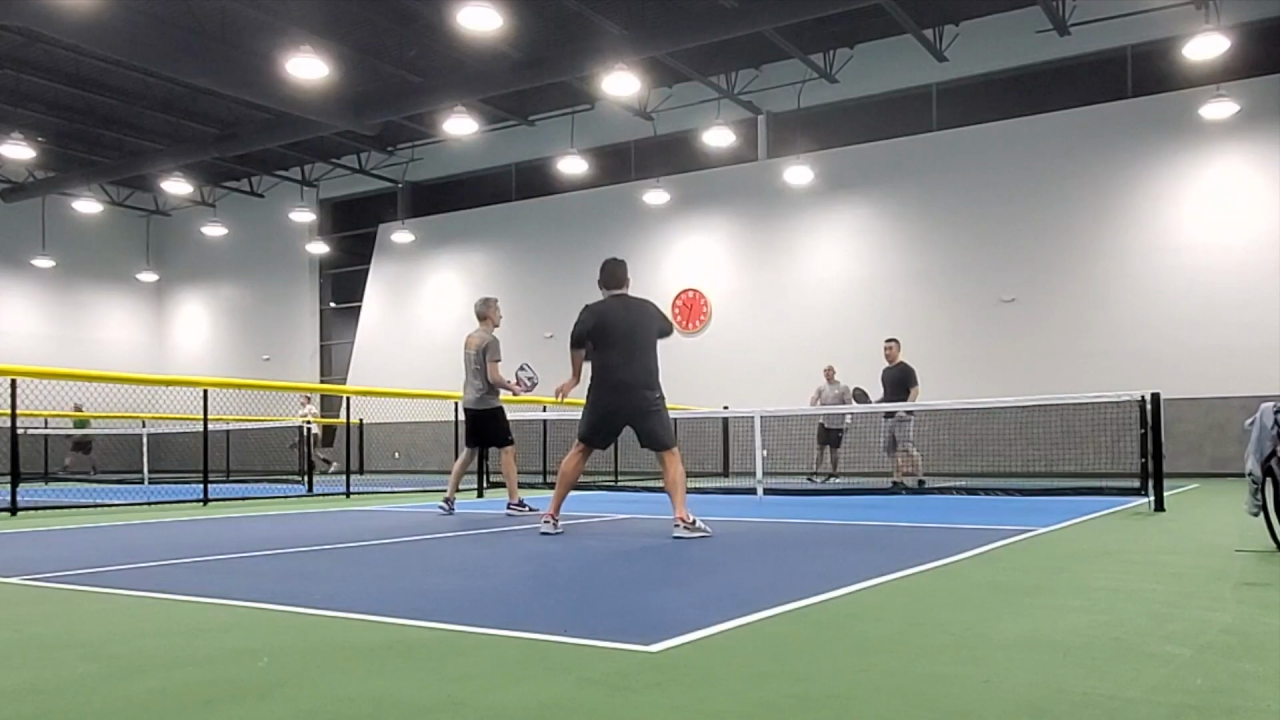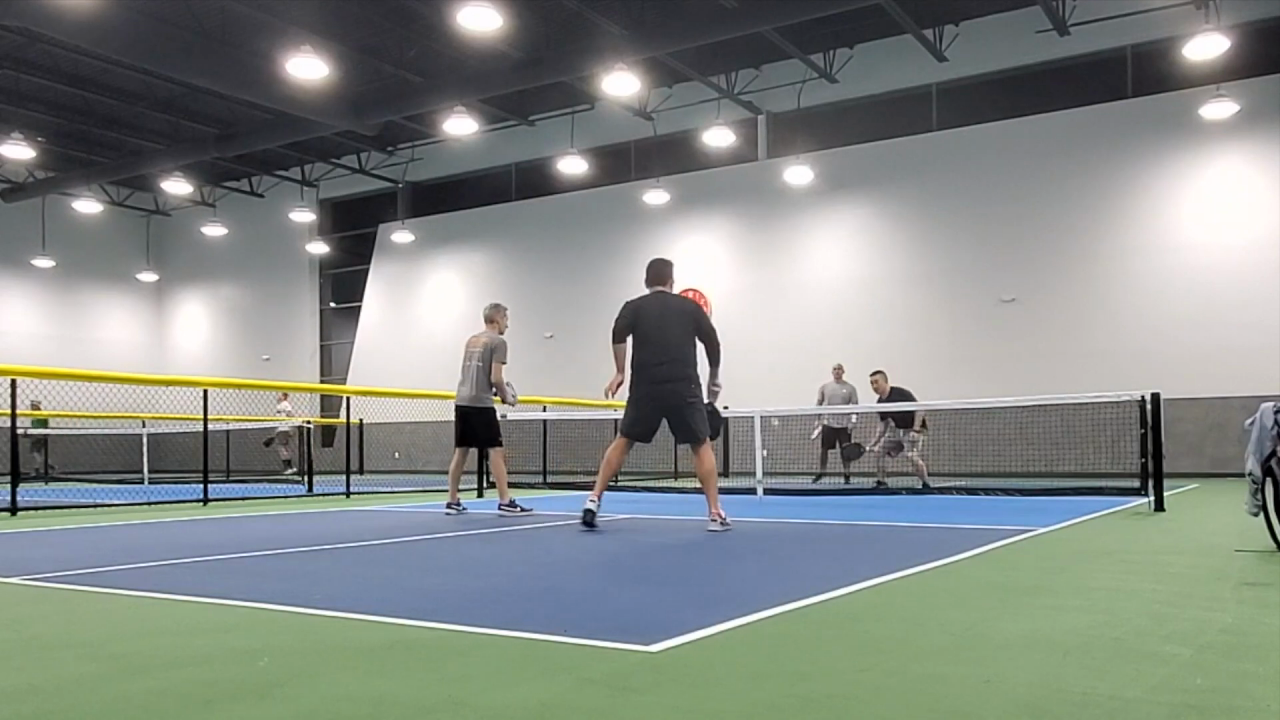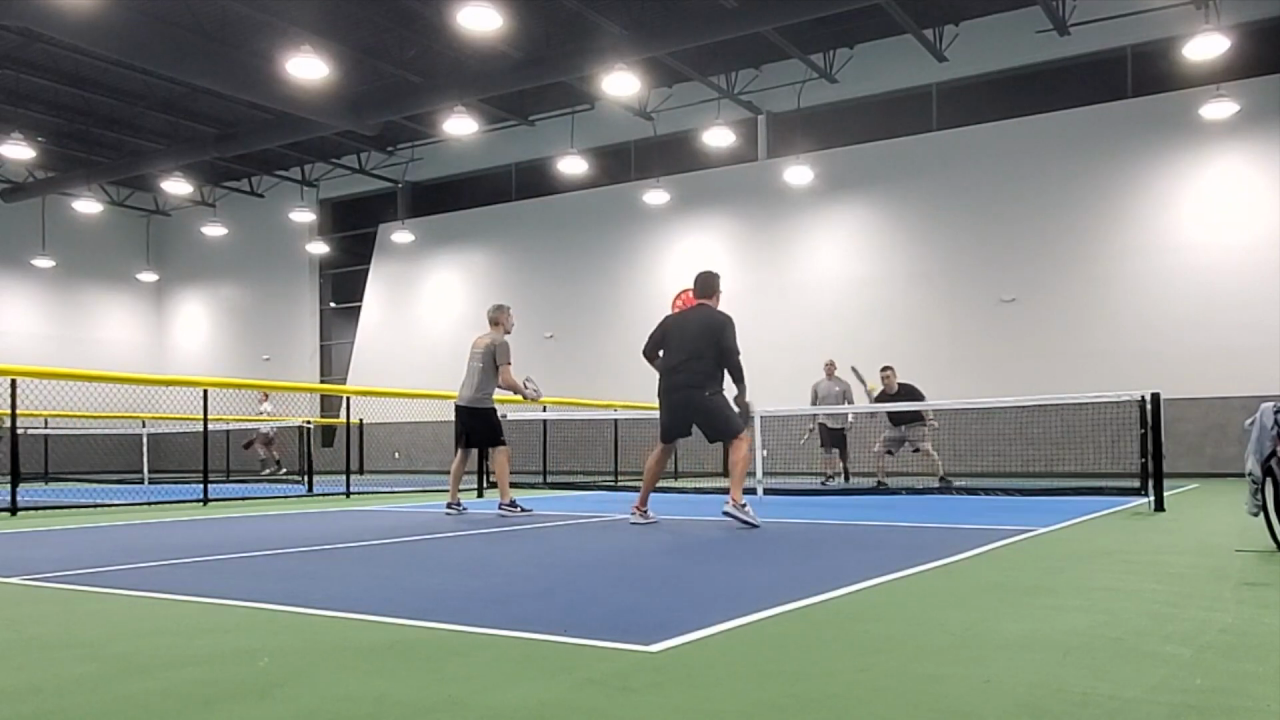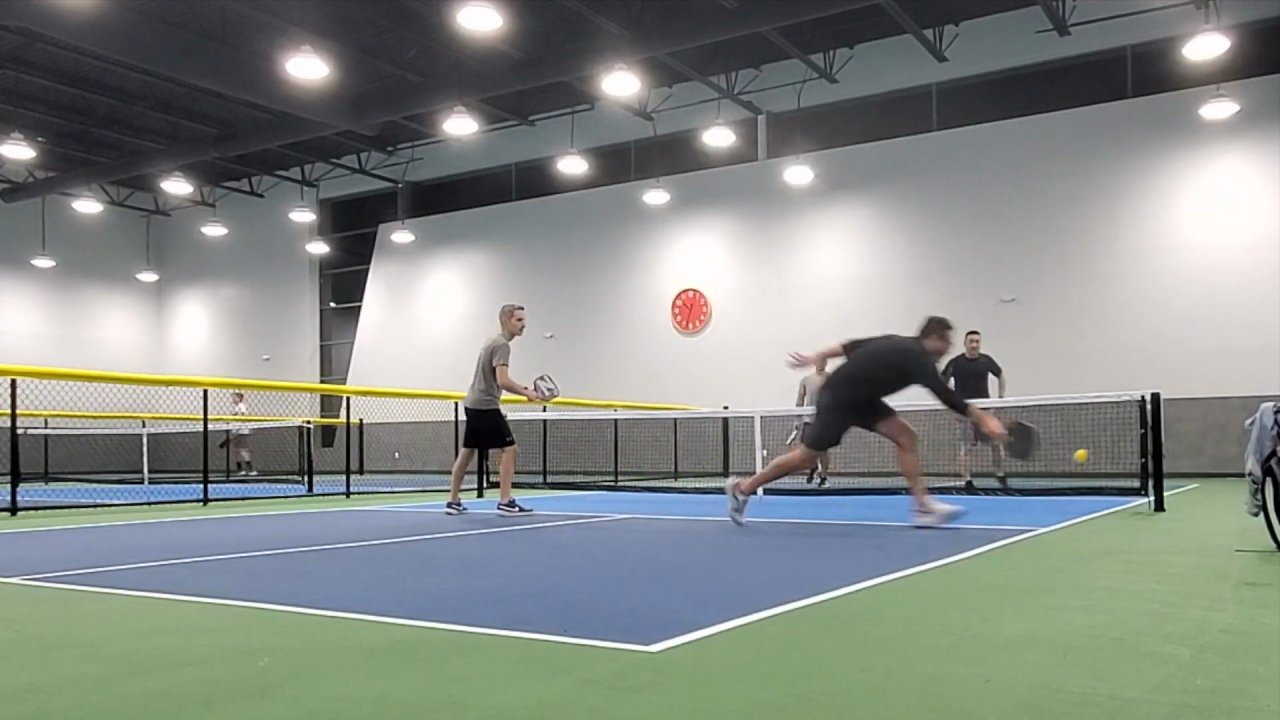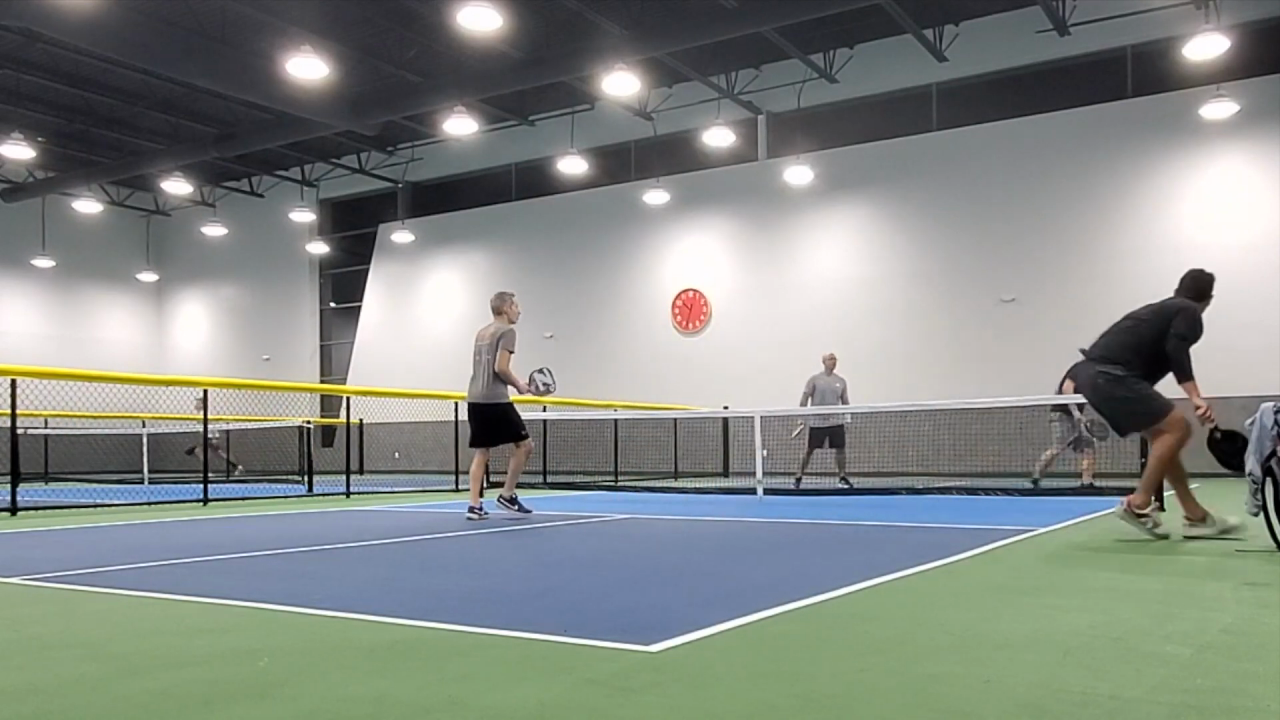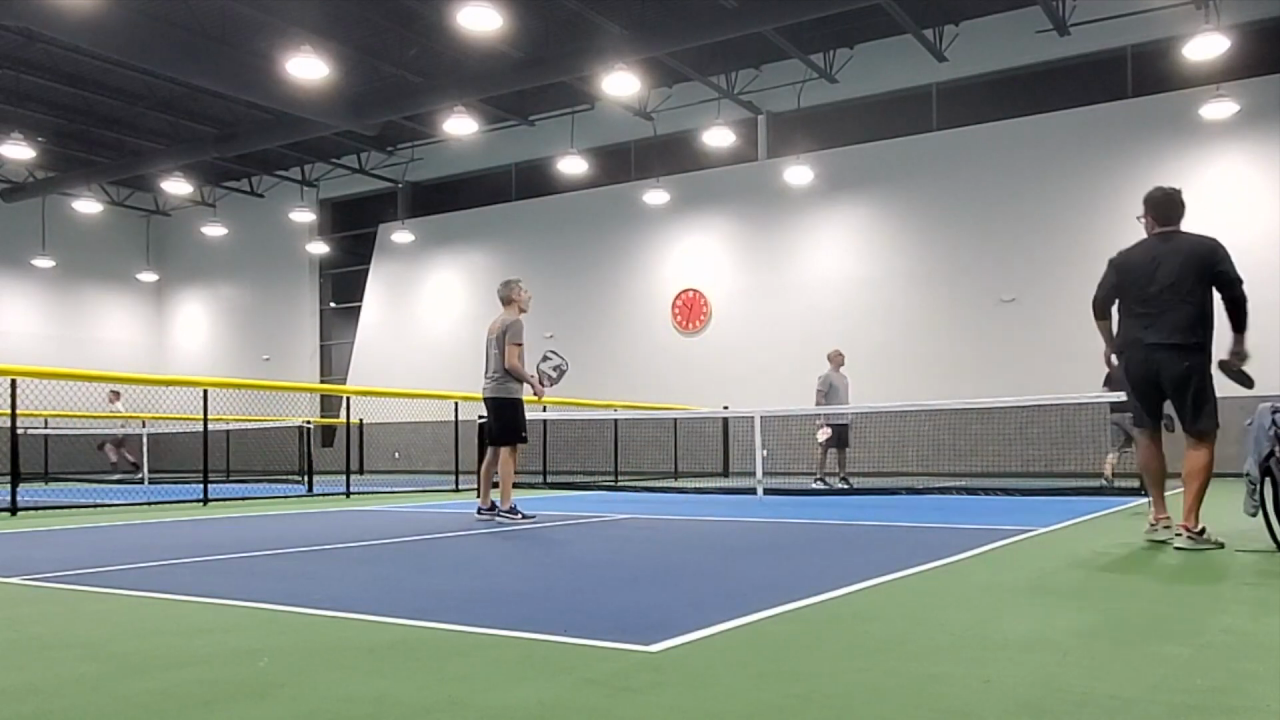
dt=0.7s
person 1, frame 1
left shoulder: (594, 311)
right shoulder: (648, 309)
left elbow: (579, 337)
right elbow: (666, 329)
left wrist: (575, 376)
left hip: (605, 395)
right hip: (646, 394)
left knee: (580, 451)
right knee: (670, 455)
left ankle: (551, 516)
right ankle: (683, 518)
person 1, frame 2
left shoulder: (634, 307)
right shoulder: (689, 307)
left elbow: (619, 335)
right elbow: (712, 342)
left wrist: (620, 373)
right wrist: (714, 377)
left hip: (645, 388)
right hip: (684, 387)
left knee: (622, 443)
right knee: (702, 447)
left ankle: (594, 499)
right ankle: (715, 514)
person 1, frame 3
left shoulder: (673, 320)
right shoulder: (721, 320)
left elbow: (649, 351)
right elbow: (731, 358)
right wrist: (742, 392)
left hip: (671, 393)
right hip: (704, 391)
left knee: (665, 446)
right knee: (740, 439)
left ankle: (640, 508)
right ankle: (736, 500)
person 1, frame 4
left shoulder: (897, 345)
right shoulder: (917, 358)
left elbow: (850, 346)
right elbow: (943, 392)
left wrist: (814, 358)
right wrist: (982, 419)
left hip: (858, 398)
right hip: (838, 397)
left knee: (906, 437)
right knee: (806, 456)
left ankle: (924, 506)
right ankle: (741, 489)
person 1, frame 5
left shoulder: (1155, 310)
right shoulder: (1188, 314)
right elbow: (1175, 350)
right wrist: (1195, 397)
left hip: (1091, 372)
right hip: (1109, 374)
left knee: (1163, 432)
right knee: (1177, 427)
left ankle: (1196, 516)
right ankle: (1139, 505)
person 1, frame 6
left shoulder: (1126, 258)
right shoulder: (1208, 248)
left elbow: (1100, 306)
right elbow: (1235, 297)
left wrist: (1111, 345)
right wrist: (1239, 341)
left hip: (1136, 354)
right hip: (1185, 354)
left knee: (1148, 432)
right knee: (1200, 438)
left ankle: (1159, 517)
right ankle: (1189, 526)
person 2, frame 1
left shoulder: (470, 338)
right shoulder: (490, 340)
right elbow: (493, 377)
left wrist: (505, 385)
right wrist: (511, 388)
left hip: (470, 404)
right hip: (487, 406)
left knee: (470, 451)
right knee: (507, 450)
left ankle: (449, 498)
right ankle: (514, 502)
person 2, frame 2
left shoulder: (471, 341)
right shoulder: (497, 342)
right elbow: (496, 378)
left wrist: (497, 392)
right wrist: (506, 396)
left hip: (462, 402)
right hip: (480, 404)
left knee: (461, 451)
right knee: (496, 451)
left ankle: (453, 501)
right ankle: (505, 502)
person 2, frame 3
left shoulder: (478, 341)
right shoulder: (500, 343)
right elbow: (507, 379)
left wrist: (517, 389)
right wrist: (526, 393)
left hip: (463, 403)
right hip: (481, 404)
left knee: (463, 452)
right knee: (500, 450)
left ankle: (453, 501)
right ankle: (506, 502)
person 2, frame 4
left shoulder: (494, 341)
right shoulder: (501, 345)
right elbow: (503, 382)
left wrist: (525, 389)
right wrist: (527, 393)
left hip: (473, 404)
right hip: (486, 406)
left knee: (467, 452)
right knee: (509, 449)
left ankle: (453, 502)
right ankle: (506, 502)
person 2, frame 5
left shoulder: (482, 332)
right shoulder: (507, 331)
right elbow: (500, 368)
left wrist: (514, 382)
right wrist: (518, 384)
left hip: (475, 399)
right hip: (495, 400)
left knee: (481, 452)
right knee: (524, 445)
left ankle: (474, 505)
right ankle: (507, 495)
person 2, frame 6
left shoulder: (496, 324)
right shoulder: (514, 322)
right elbow: (511, 363)
left wrist: (529, 379)
right wrist: (533, 383)
left hip: (493, 393)
right hip: (506, 394)
left knee: (494, 450)
right knee: (509, 450)
left ankle: (485, 506)
right ankle: (506, 508)
